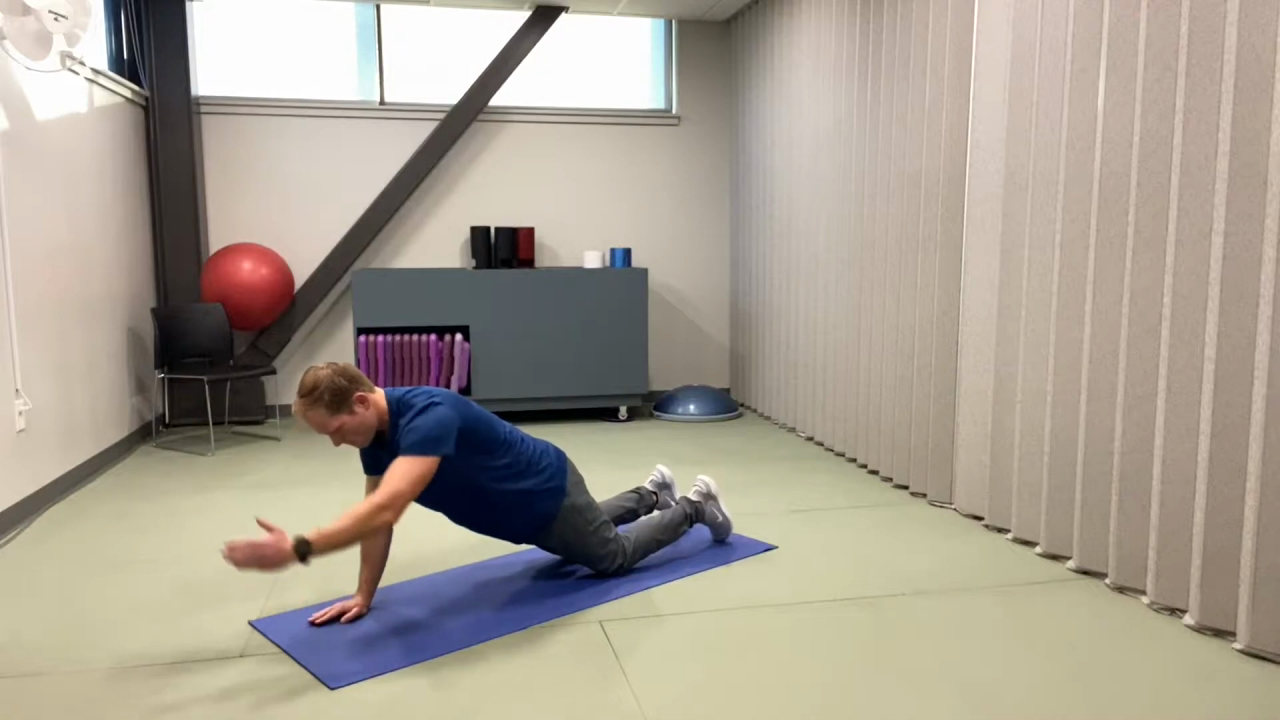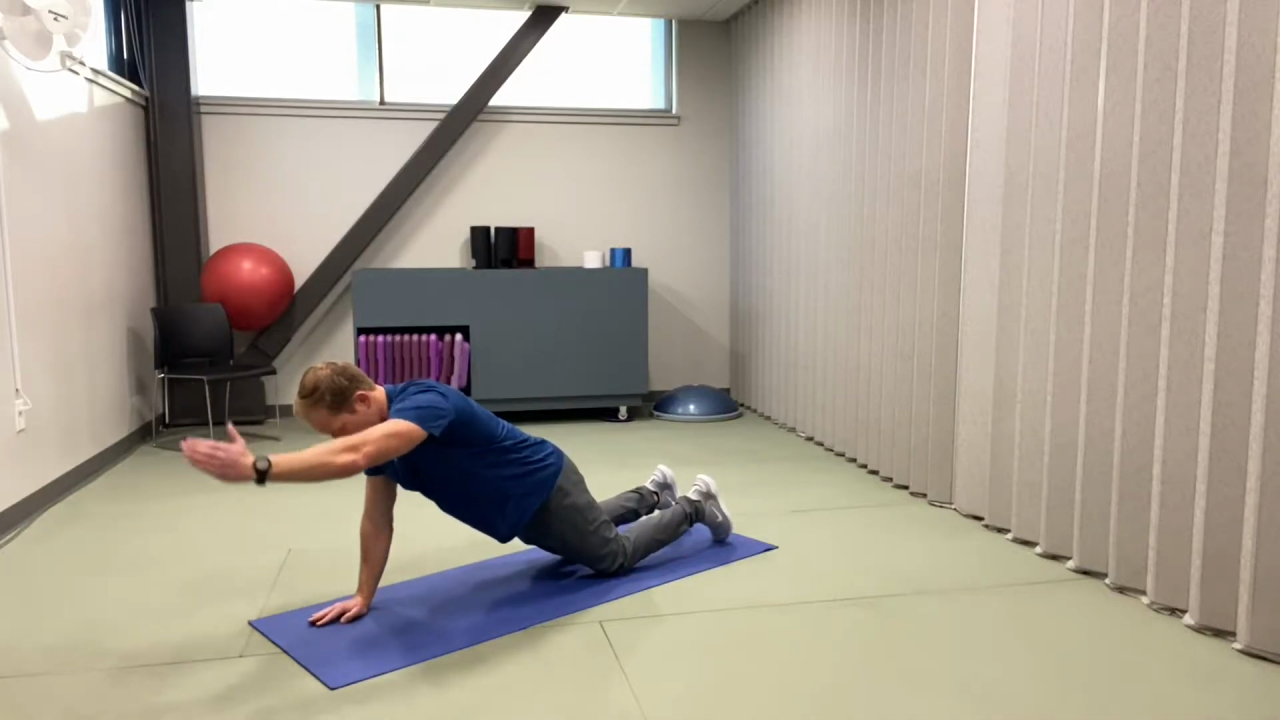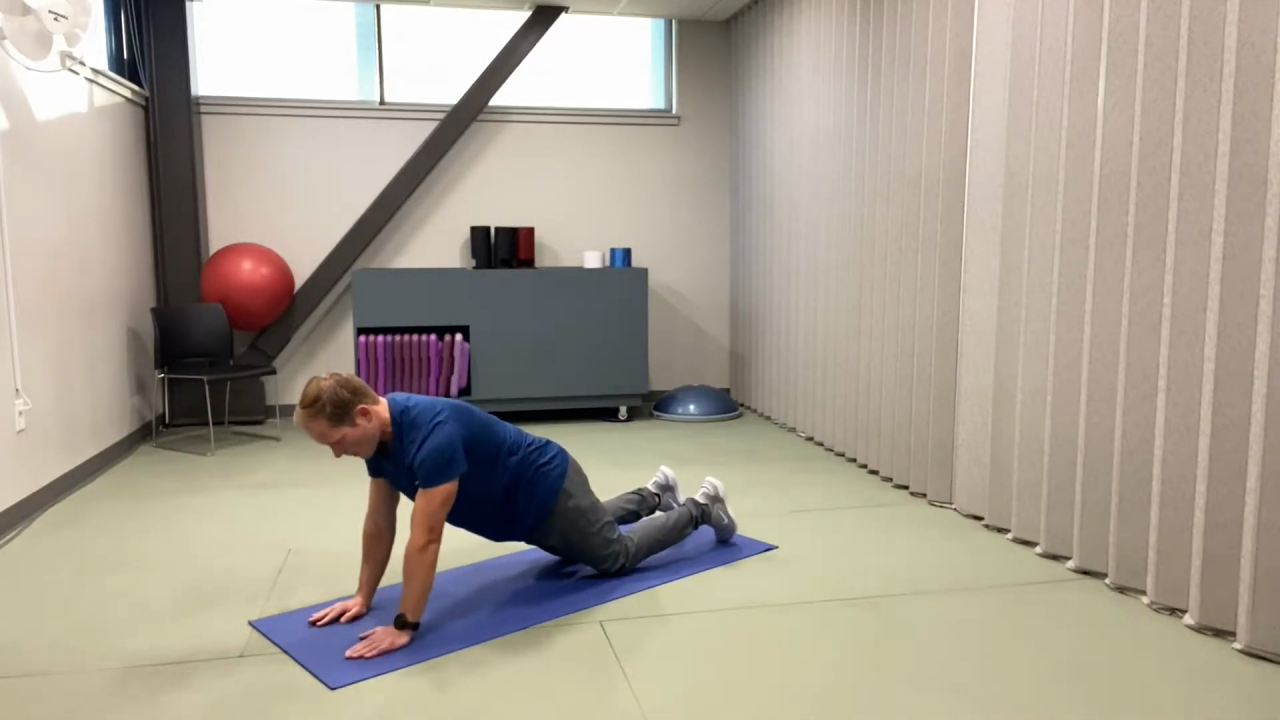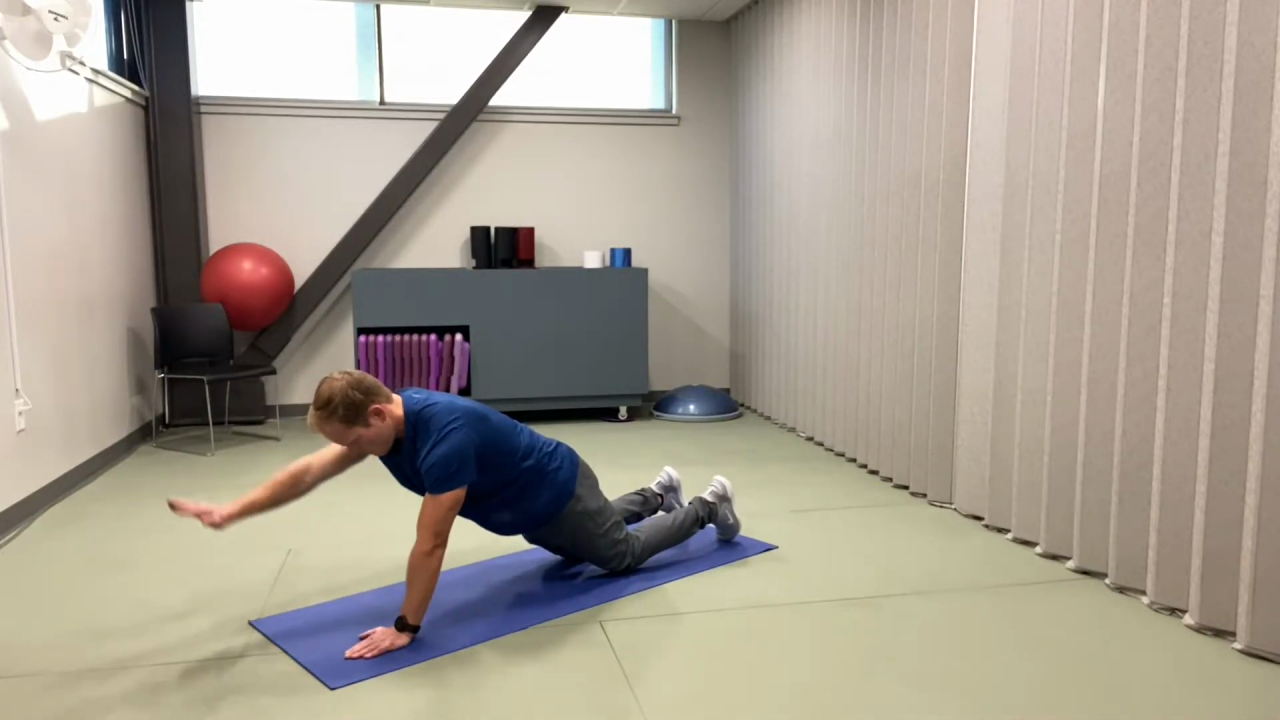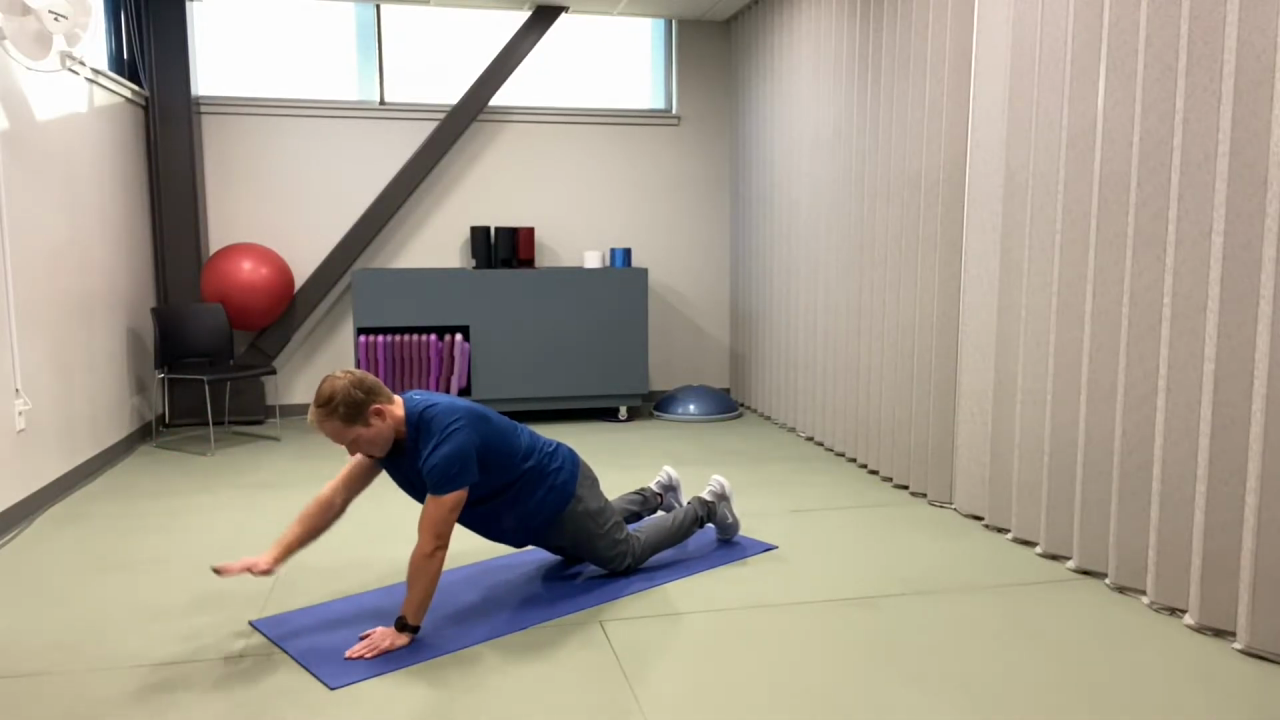
dt=0.7s
person 1, frame 1
left shoulder: (426, 415)
right shoulder: (374, 430)
left elbow: (385, 509)
right elbow: (376, 515)
left wrist: (298, 549)
right wrist: (364, 596)
left hip: (546, 493)
right hip: (521, 508)
left knee: (614, 556)
right knee: (576, 549)
left ankle: (694, 507)
right ankle: (648, 495)
person 1, frame 2
left shoulder: (425, 403)
right shoulder: (379, 429)
left elbow: (352, 457)
right elbow: (377, 522)
left wrist: (257, 467)
right wrist: (364, 596)
left hip: (545, 488)
right hip: (517, 505)
left knee: (612, 556)
right knee: (575, 545)
left ankle: (693, 507)
right ankle: (651, 495)
person 1, frame 3
left shoulder: (432, 433)
right shoulder: (379, 432)
left elbow: (424, 540)
right elbow: (378, 523)
left wrist: (404, 626)
right wrist: (363, 595)
left hip: (548, 488)
right hip: (520, 503)
left knee: (616, 556)
right knee: (574, 550)
left ankle: (702, 507)
right ankle: (655, 494)
person 1, frame 4
left shoulder: (445, 436)
right shoulder: (377, 418)
left elbow: (430, 545)
right elbow: (308, 472)
left wrist: (405, 628)
right wrist: (231, 511)
left hip: (558, 488)
right hip: (532, 502)
left knee: (620, 554)
right knee: (575, 551)
left ankle: (707, 506)
right ankle: (657, 494)
person 1, frame 5
left shoulder: (446, 437)
right shoulder: (384, 424)
left elbow: (433, 547)
right elbow: (335, 498)
left wrist: (405, 628)
right wrist: (273, 558)
left hip: (561, 490)
right hip: (530, 504)
left knee: (622, 555)
right knee: (574, 551)
left ankle: (707, 505)
right ankle: (657, 493)
